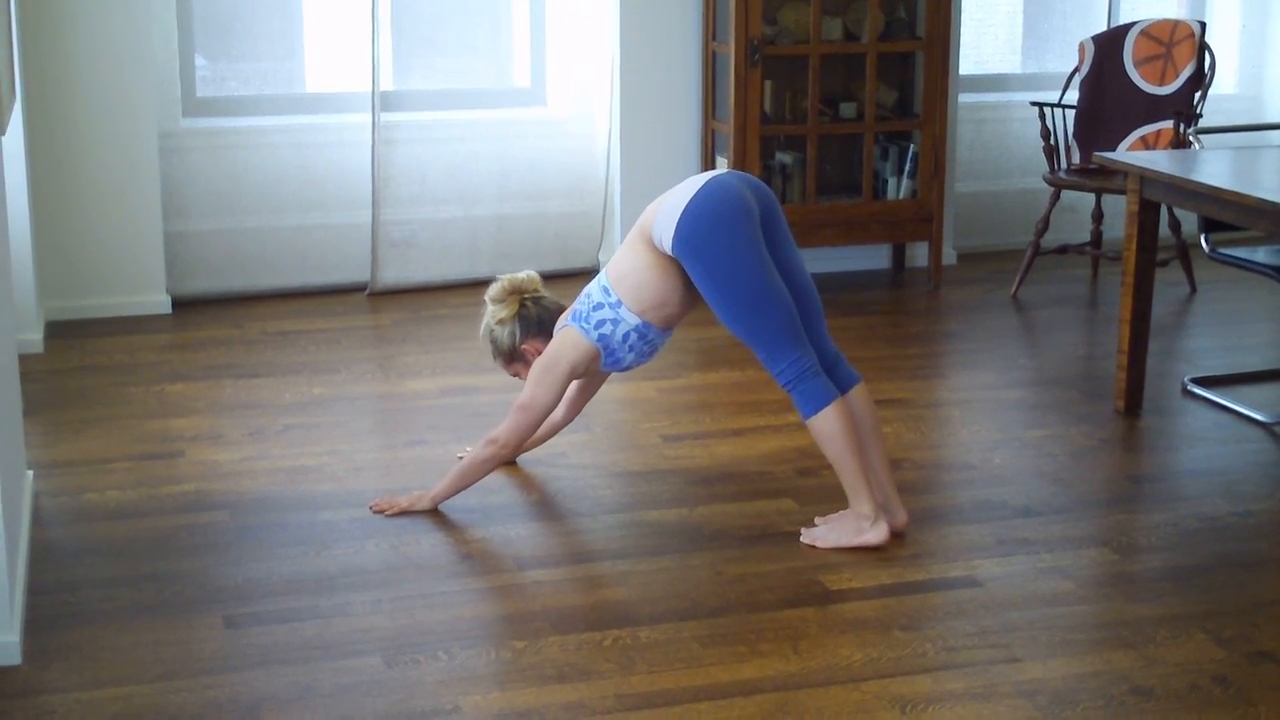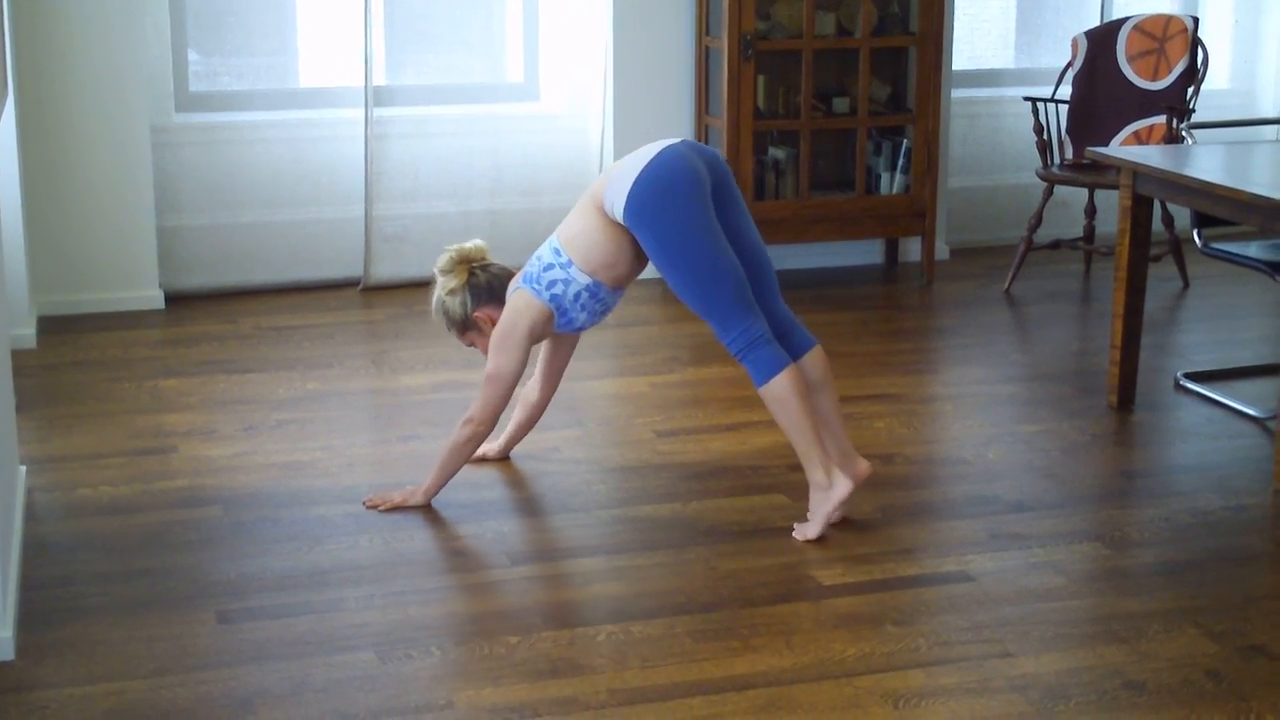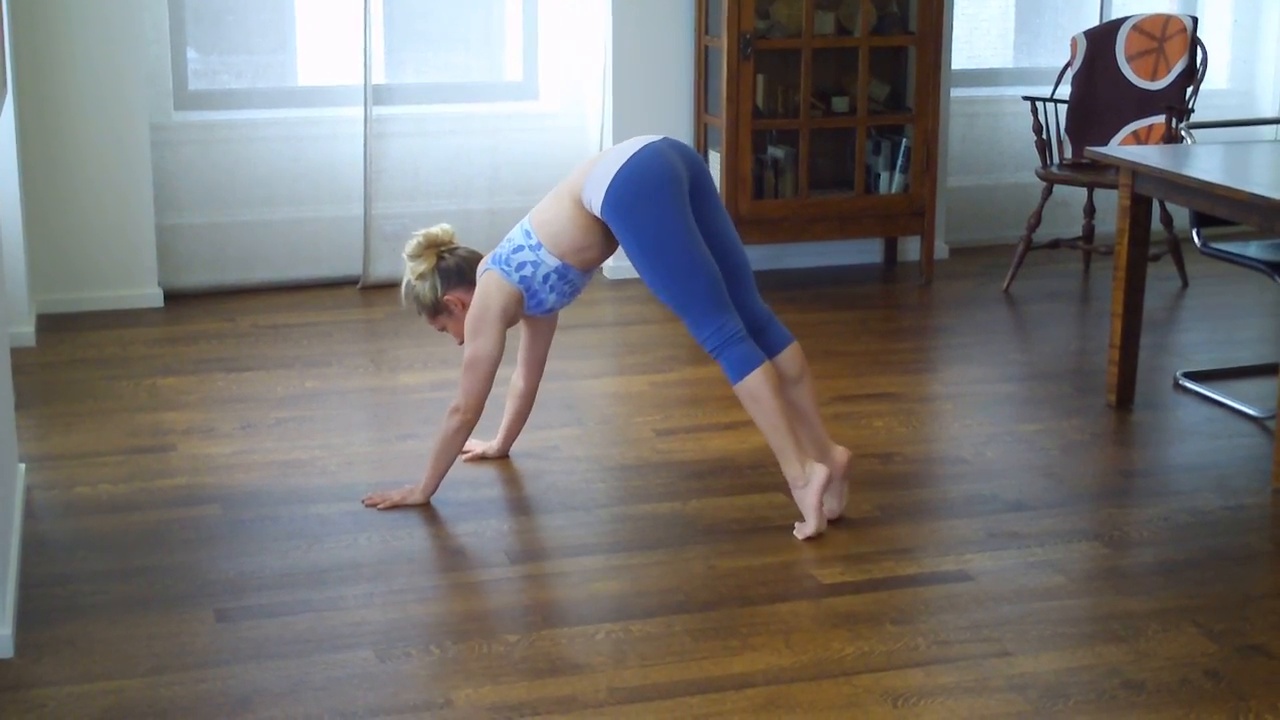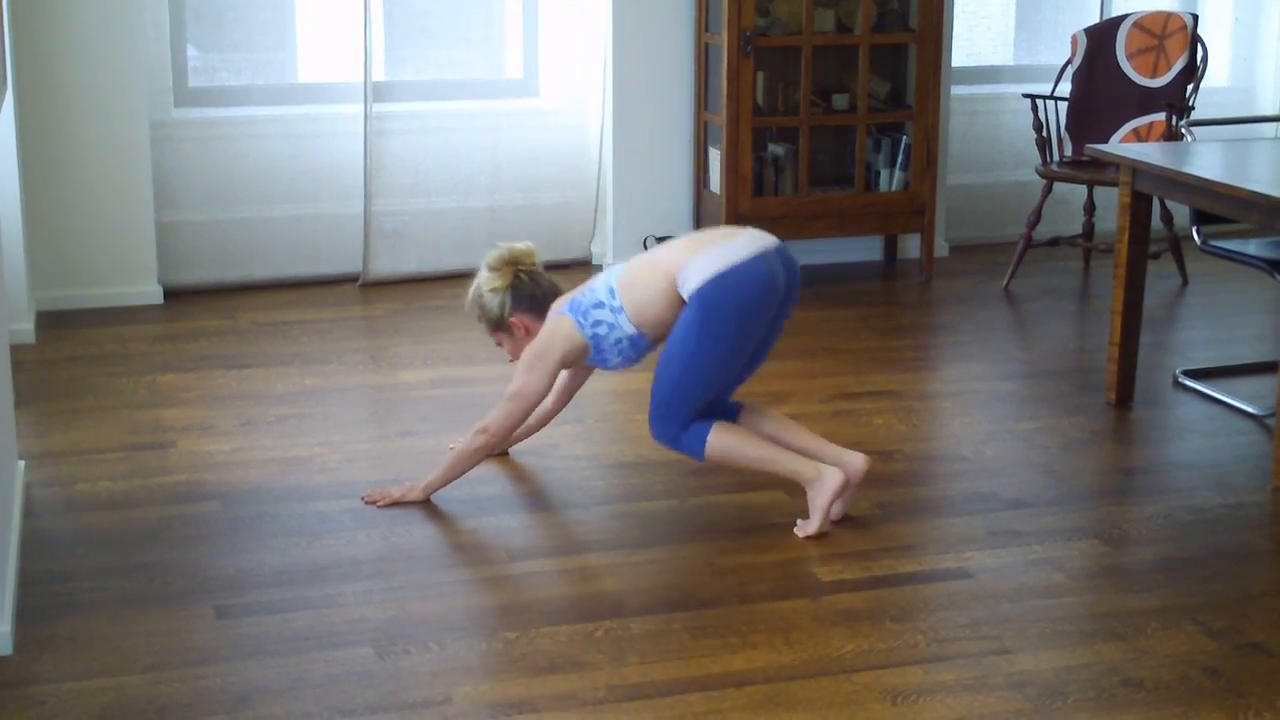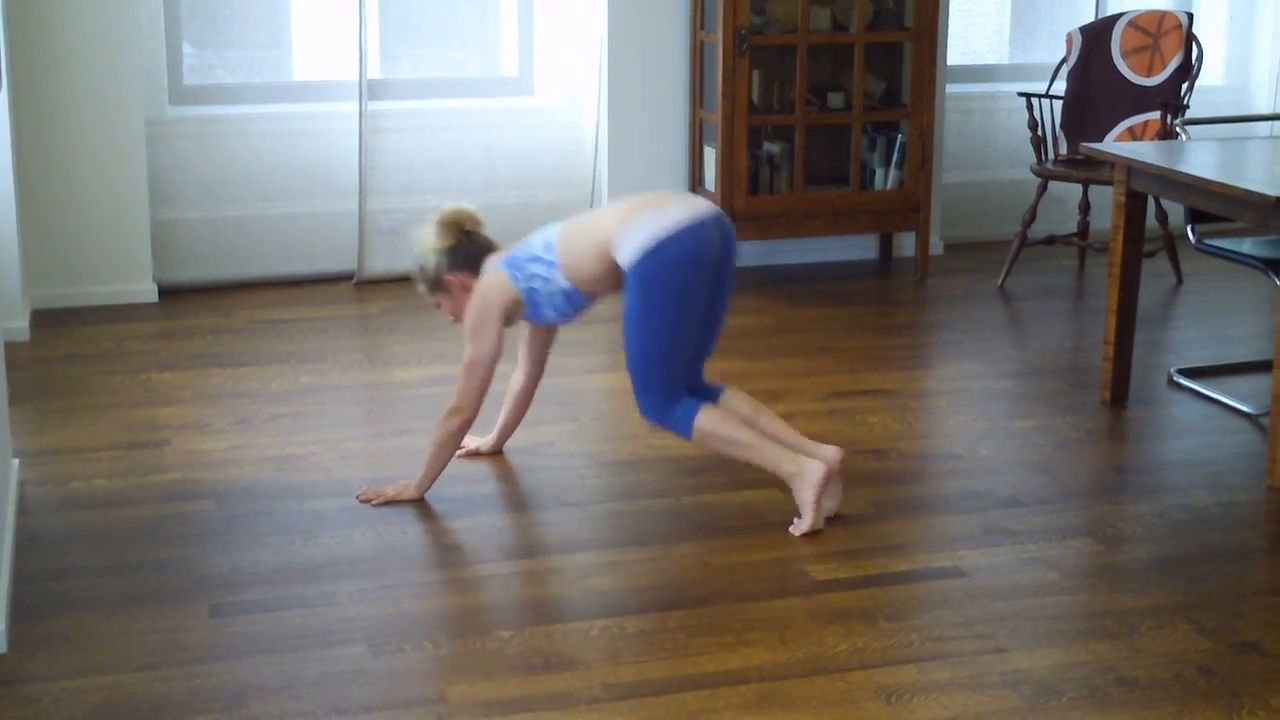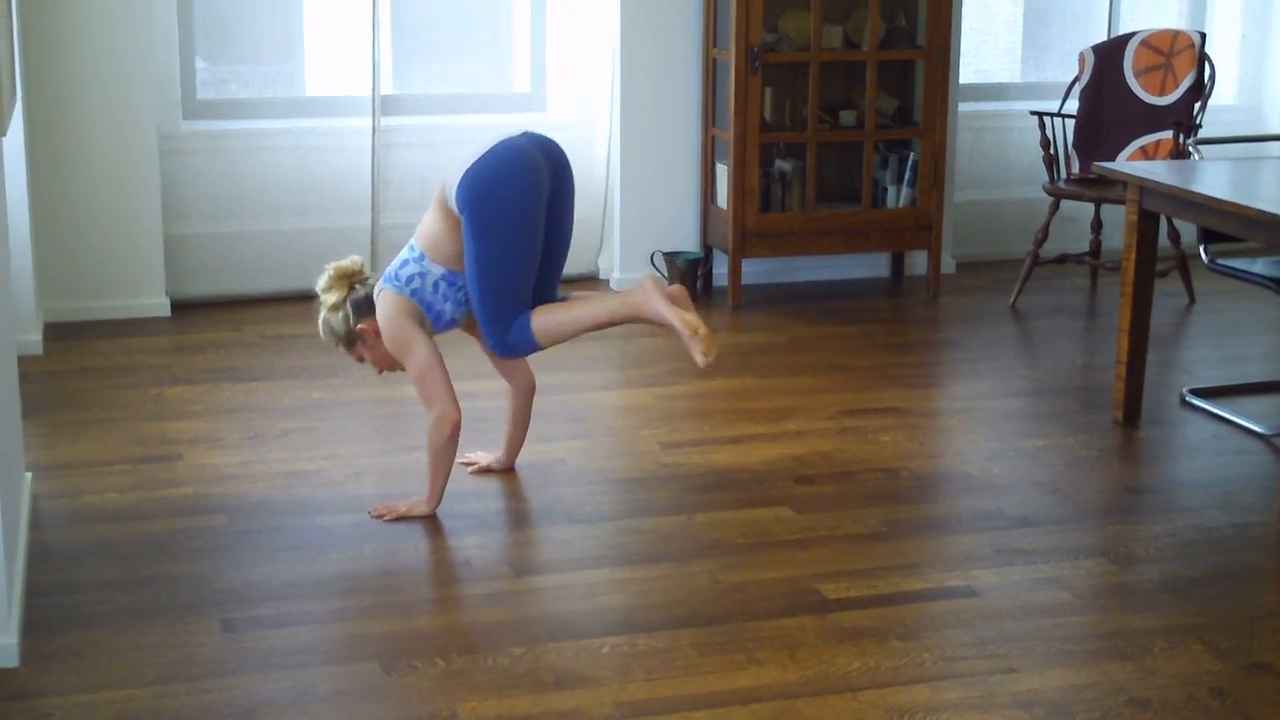
dt=0.5s
person 1, frame 1
left shoulder: (565, 348)
right shoulder: (590, 332)
left elbow: (500, 441)
right elbow: (569, 407)
left wrist: (430, 497)
right wrist: (513, 451)
left hip: (704, 221)
right hip: (731, 195)
left knee: (797, 369)
right knee: (819, 354)
left ankle: (866, 517)
right ankle: (886, 502)
person 1, frame 2
left shoulder: (517, 315)
right shoulder: (550, 301)
left elbow: (477, 421)
right elbow: (543, 383)
left wrist: (425, 491)
right wrist: (505, 445)
left hip: (657, 188)
right hip: (686, 163)
left knee: (747, 337)
right knee: (773, 320)
left ankle: (826, 479)
right ankle: (845, 459)
person 1, frame 3
left shoulder: (490, 296)
right shoulder: (523, 284)
left elbow: (463, 410)
right elbow: (528, 376)
left wrist: (422, 490)
right wrist: (501, 444)
left hip: (634, 184)
right hip: (664, 158)
left knee: (721, 333)
right knee: (750, 315)
left ankle: (803, 473)
right ankle: (824, 451)
person 1, frame 4
left shoulder: (557, 334)
right shoulder: (583, 315)
left elbow: (493, 429)
right elbow: (551, 400)
left wrist: (424, 487)
right wrist: (498, 440)
left hip: (734, 282)
right hip: (761, 255)
left knee: (672, 426)
right knee: (704, 410)
left ankle: (817, 475)
right ankle: (839, 459)
person 1, frame 5
left shoulder: (489, 291)
right shoulder: (527, 276)
left elbow: (461, 409)
right elbow: (529, 374)
left wrist: (418, 486)
right wrist: (495, 440)
left hip: (664, 249)
right hip: (699, 222)
left knee: (662, 404)
right knee: (686, 390)
left ankle: (801, 468)
right ankle: (813, 452)
person 1, frame 6
left shoulder: (391, 314)
left elbow: (445, 415)
right elbow: (522, 376)
left wrist: (430, 501)
right wrist: (506, 457)
left hip: (500, 175)
right hip: (537, 155)
left knee: (506, 336)
right knee: (534, 314)
left ankle: (639, 301)
right ankle: (648, 302)
